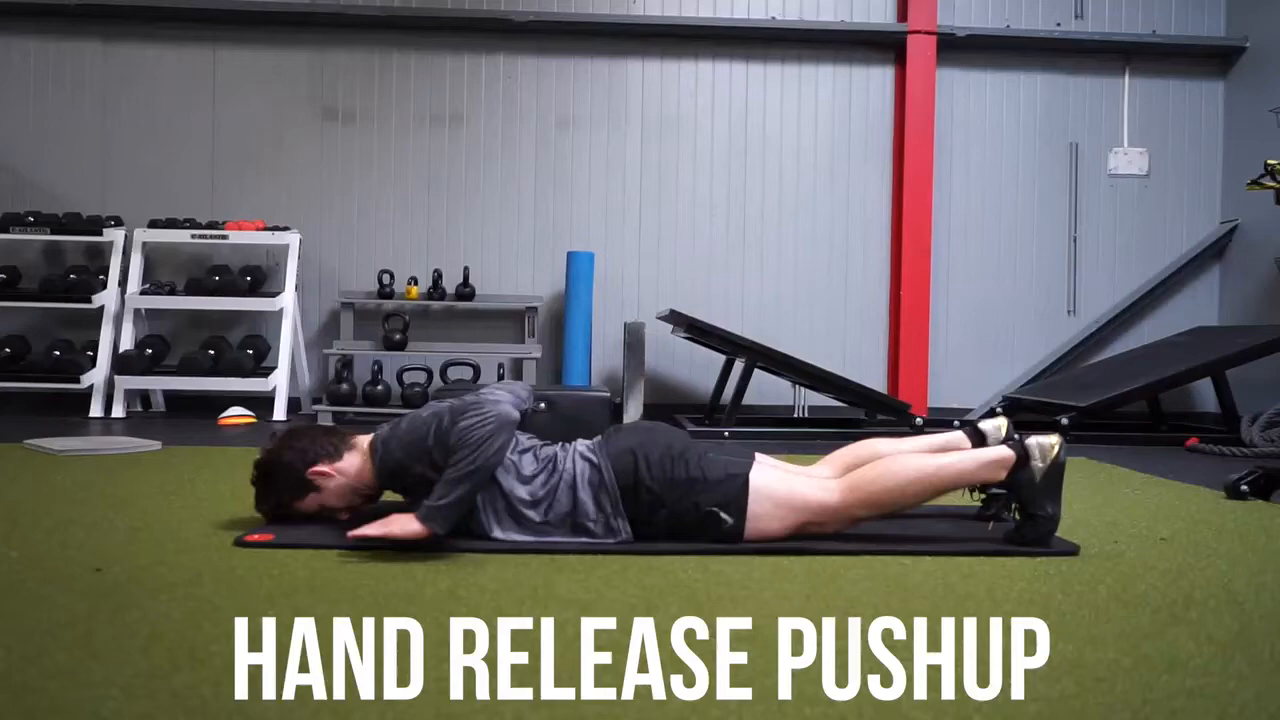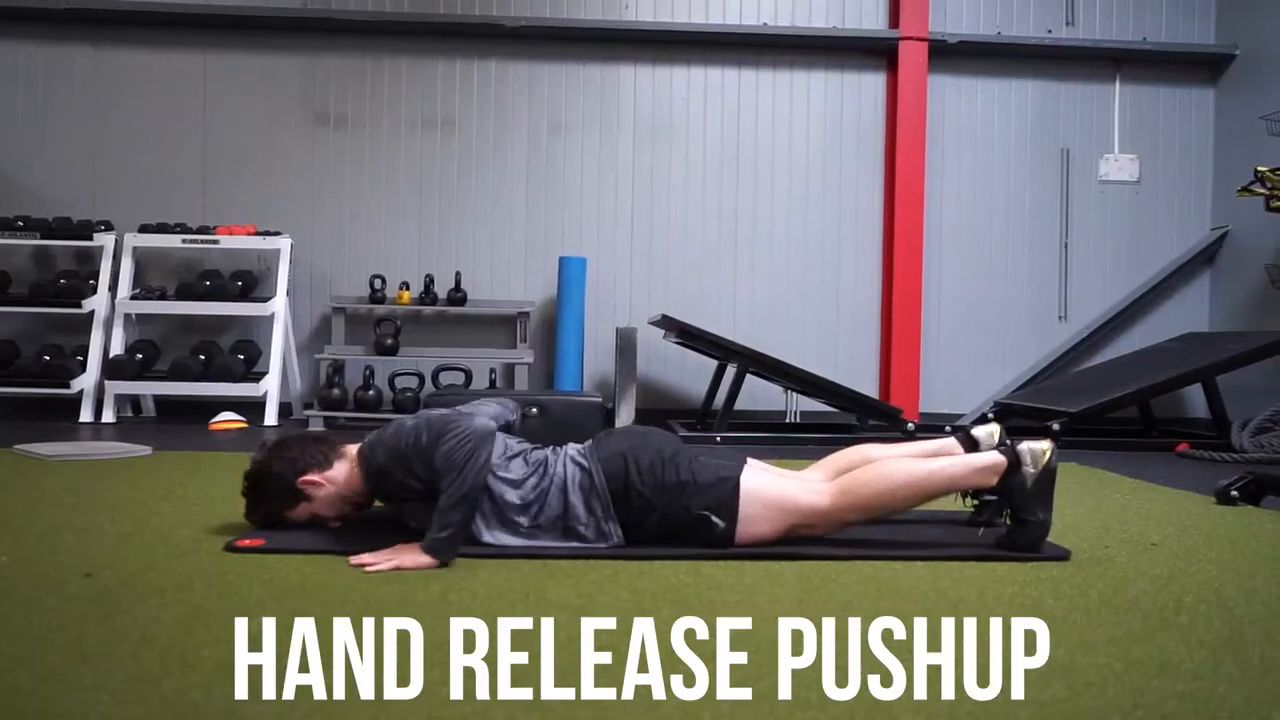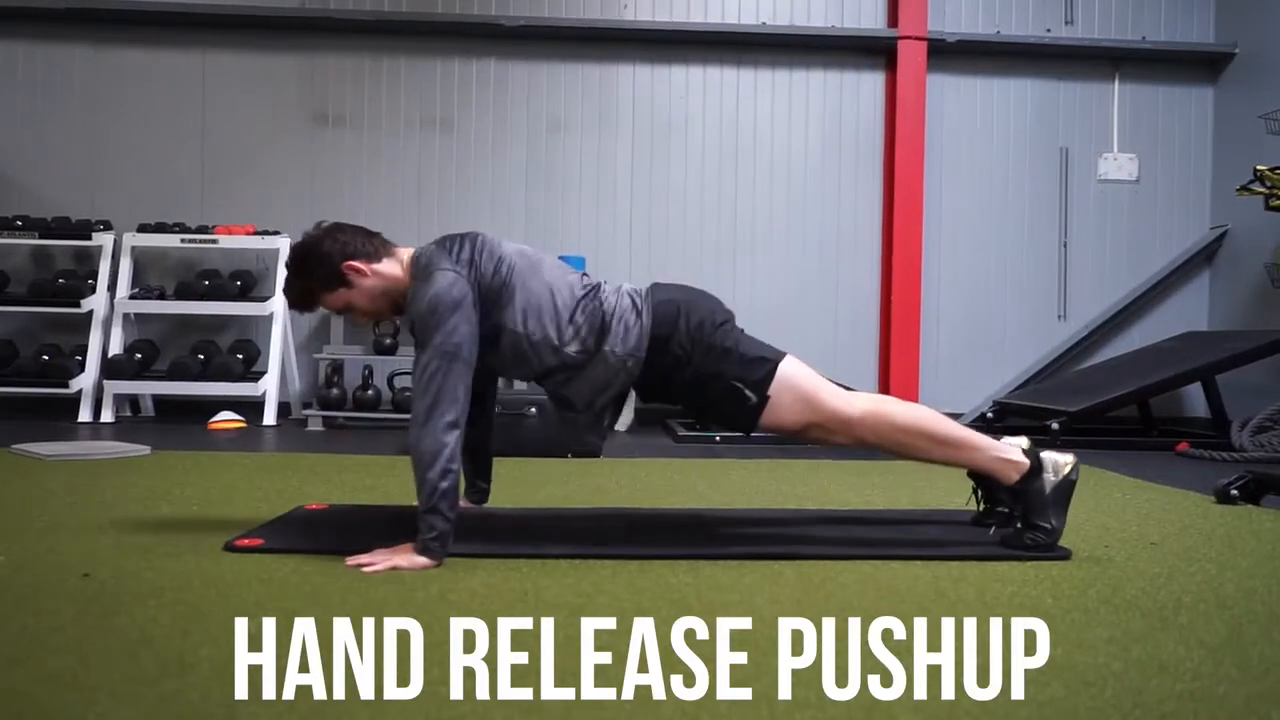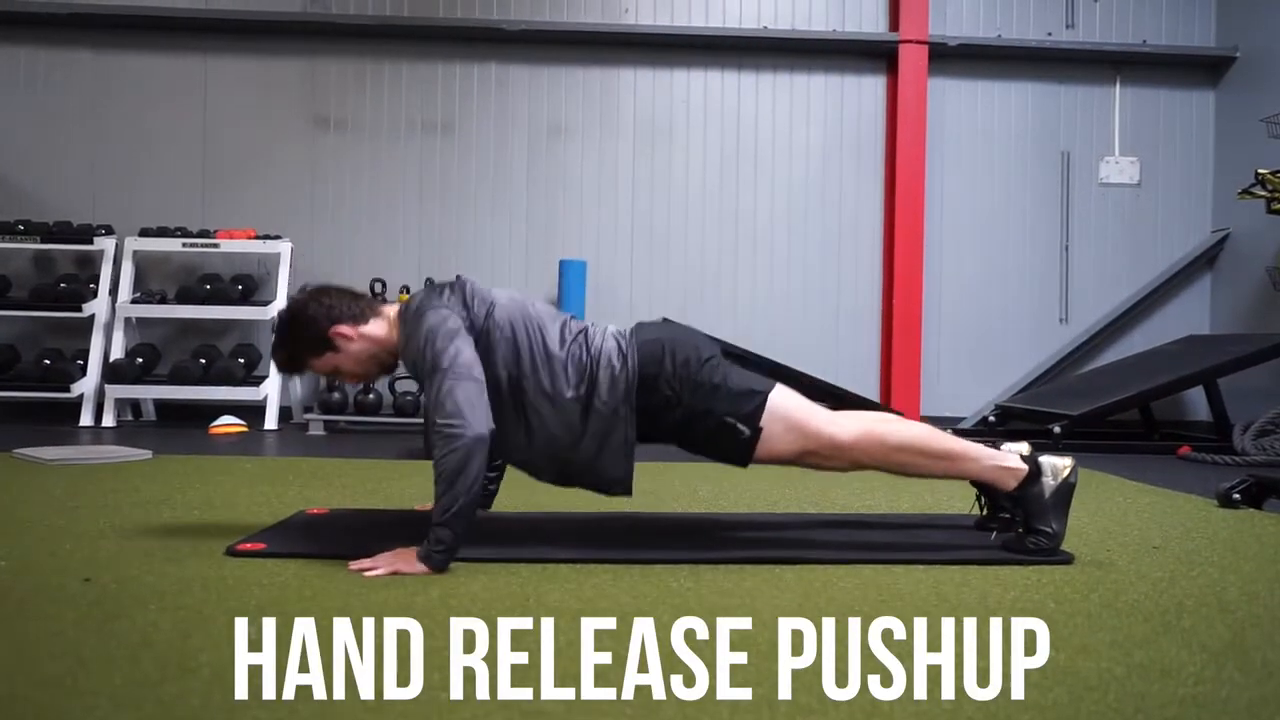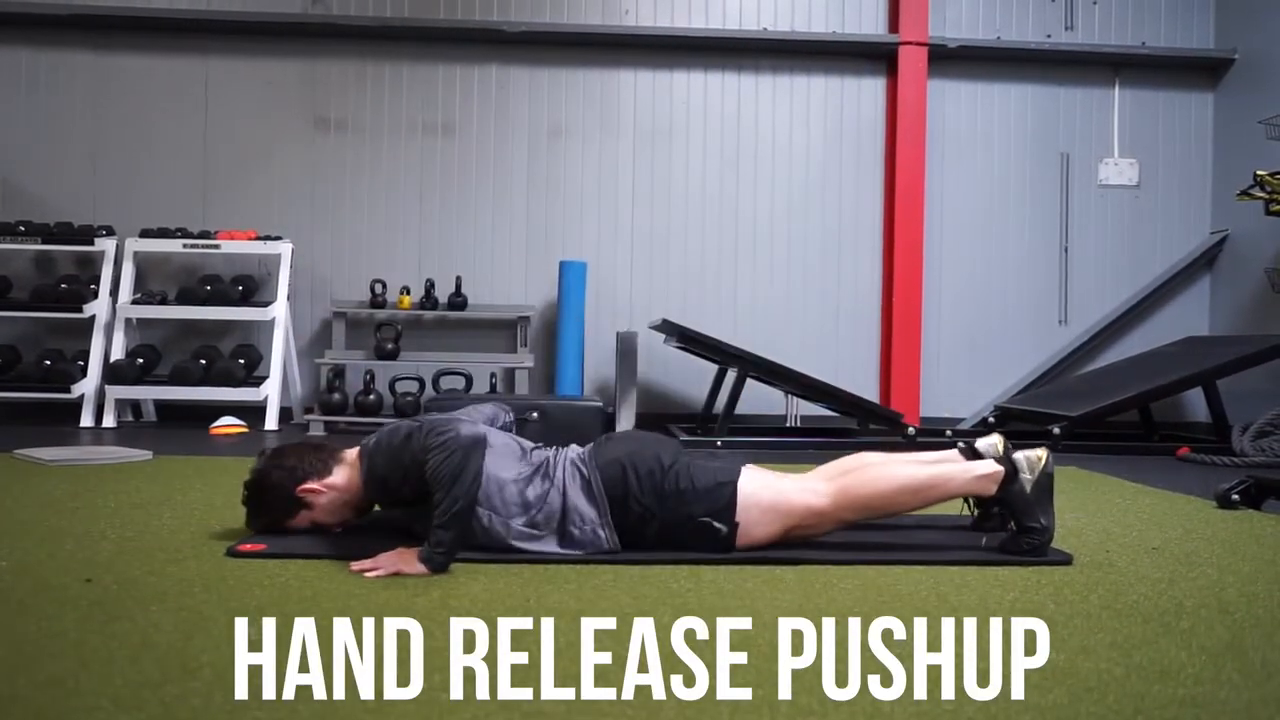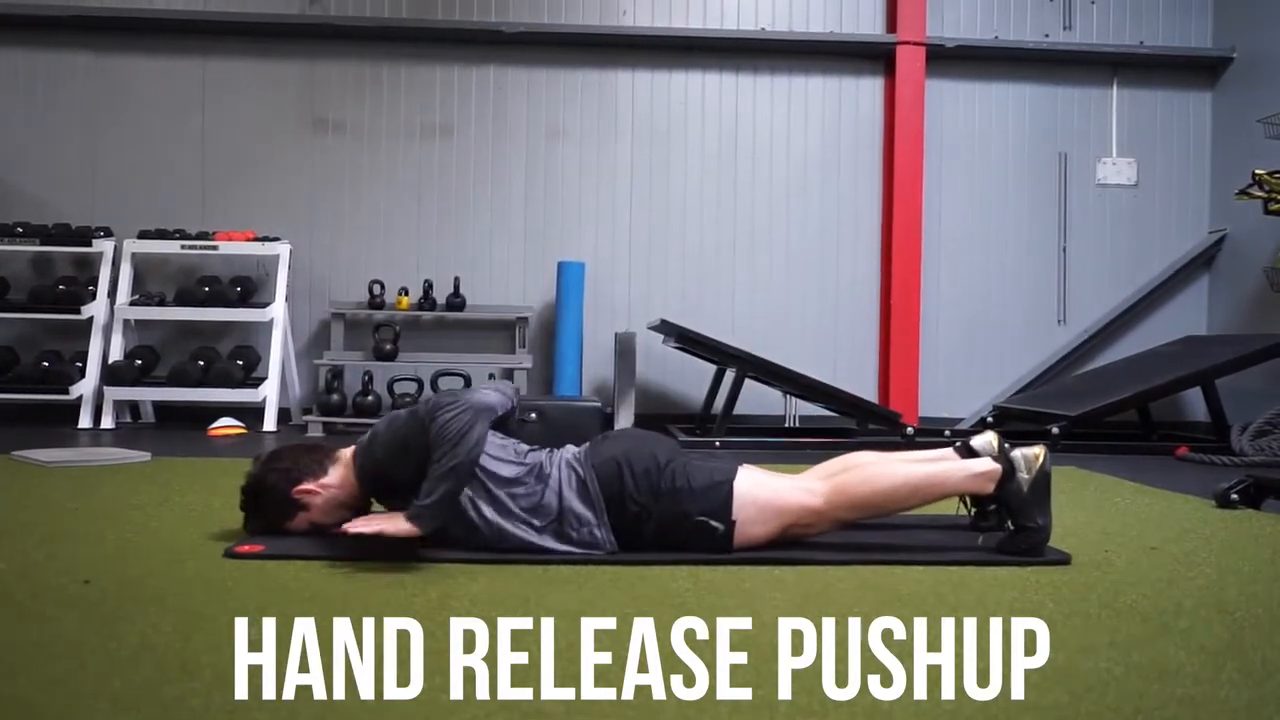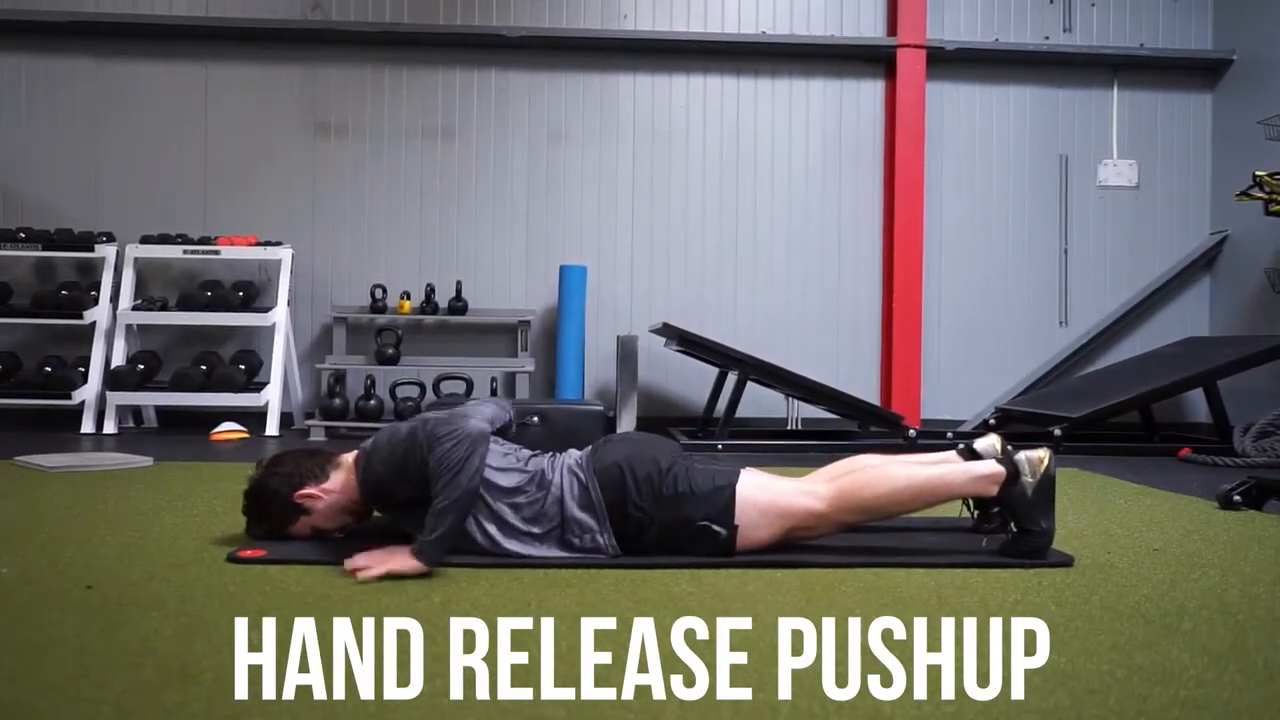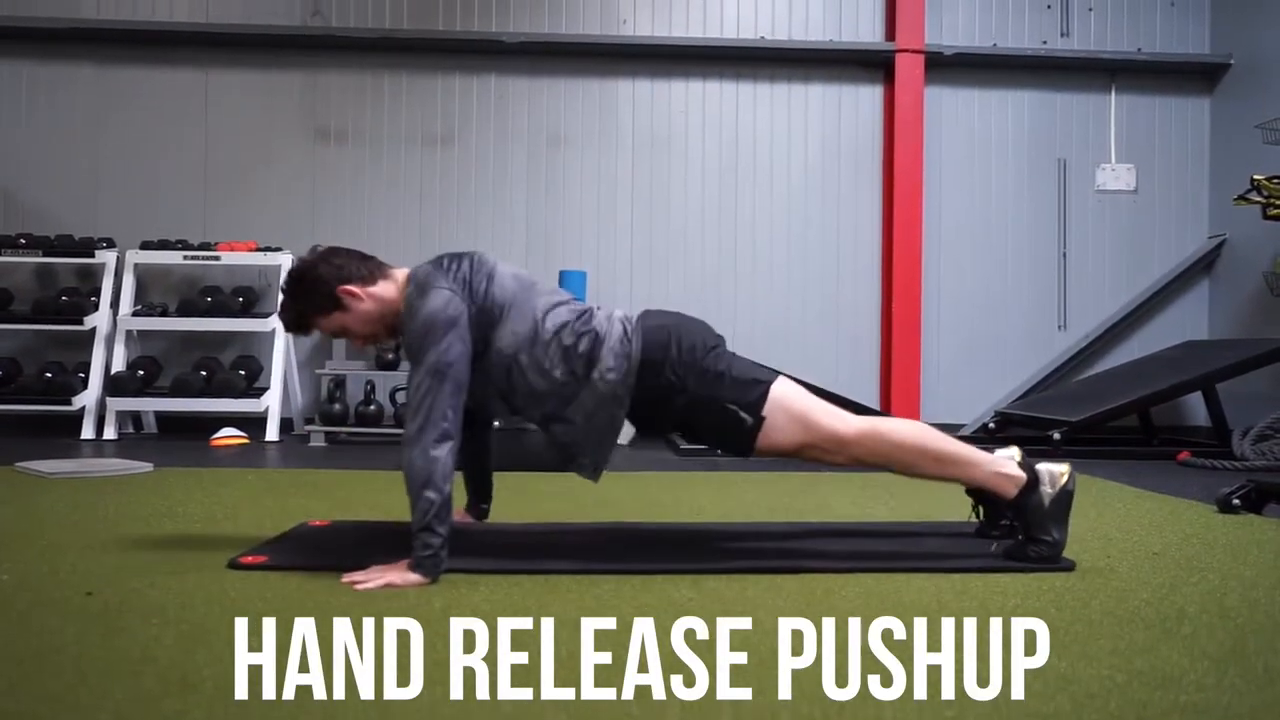
dt=0.7s
person 1, frame 1
left shoulder: (401, 448)
right shoulder: (413, 442)
left elbow: (494, 414)
right elbow: (513, 392)
left wrist: (429, 515)
left hip: (640, 485)
right hip: (626, 465)
left knee: (830, 500)
right knee: (818, 477)
left ankle: (1014, 459)
right ankle: (978, 440)
person 1, frame 2
left shoulder: (388, 455)
right shoulder: (404, 451)
left elbow: (473, 429)
right elbow: (499, 409)
left wrist: (435, 544)
right wrist: (436, 522)
left hip: (625, 491)
right hip: (617, 470)
left knee: (821, 502)
right knee: (813, 482)
left ankle: (1003, 465)
right ankle: (967, 446)
person 1, frame 3
left shoulder: (438, 284)
right shoulder: (446, 278)
left elbow: (437, 412)
right elbow: (474, 389)
left wrist: (429, 541)
right wrist: (472, 491)
left hip: (666, 339)
right hip: (654, 338)
left knee: (837, 414)
right knee: (831, 419)
left ankle: (1027, 471)
right ankle: (1002, 462)
person 1, frame 4
left shoulder: (428, 326)
right shoulder: (435, 317)
left elbow: (466, 429)
right elbow: (493, 413)
left wrist: (435, 550)
right wrist: (471, 507)
left hip: (652, 383)
right hip: (645, 372)
left knee: (830, 441)
right knee: (829, 445)
left ankle: (1021, 475)
right ankle: (1001, 461)
person 1, frame 5
left shoulder: (384, 459)
right shoulder: (403, 451)
left elbow: (464, 442)
right elbow: (493, 413)
left wrist: (432, 554)
right wrist: (438, 522)
left hip: (626, 496)
right hip: (615, 476)
left knee: (815, 506)
right knee: (810, 495)
left ankle: (1002, 474)
right ankle: (977, 457)
person 1, frame 6
left shoulder: (382, 454)
right shoulder: (399, 457)
left elbow: (471, 406)
right elbow: (499, 395)
left wrist: (421, 516)
left hip: (624, 496)
right hip: (614, 475)
left knee: (812, 504)
right knee: (809, 490)
left ankle: (998, 472)
right ankle: (973, 453)
person 1, frame 7
left shoulder: (385, 460)
right shoulder: (404, 453)
left elbow: (465, 431)
right elbow: (496, 408)
left wrist: (426, 548)
right wrist: (447, 516)
left hip: (626, 497)
right hip: (616, 477)
left knee: (813, 507)
right knee: (813, 495)
left ankle: (1002, 474)
right ankle: (977, 459)
person 1, frame 8
left shoulder: (432, 299)
right shoulder: (442, 292)
left elbow: (432, 431)
right elbow: (474, 404)
left wrist: (425, 558)
right wrist: (475, 505)
left hip: (652, 365)
right hip: (645, 361)
left knee: (837, 435)
right knee: (829, 444)
left ankle: (1023, 483)
right ankle: (999, 466)
